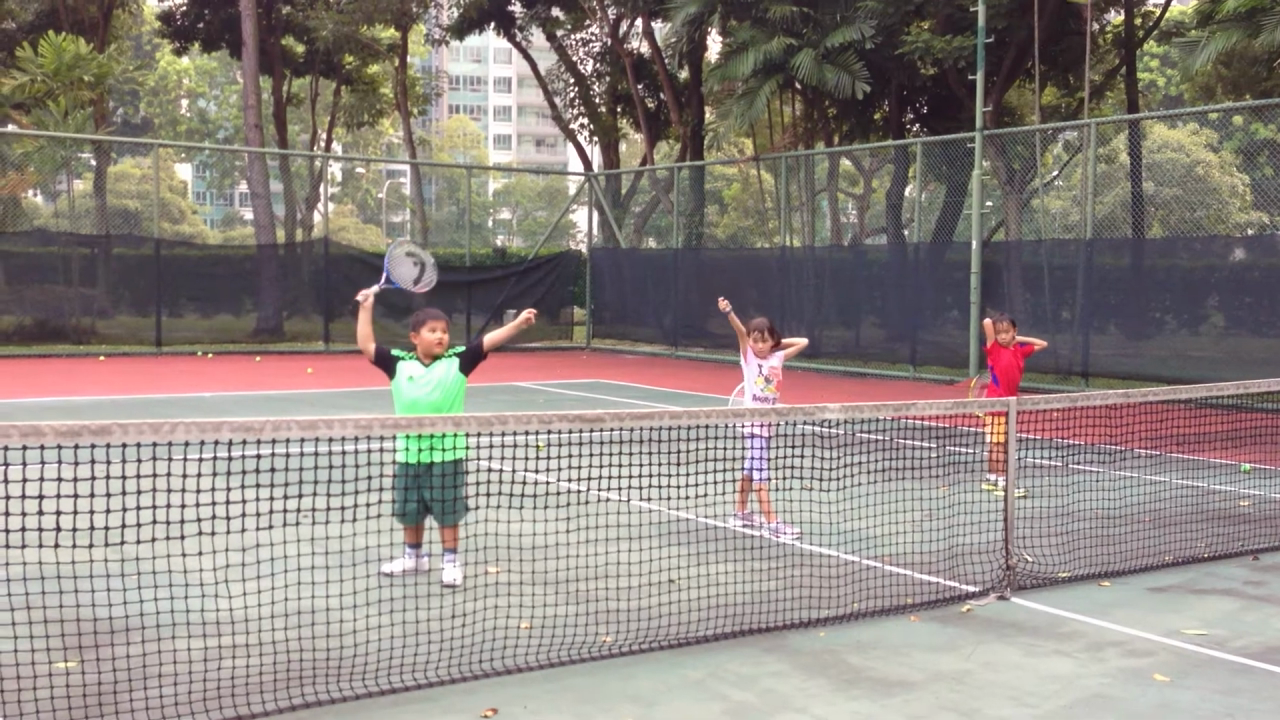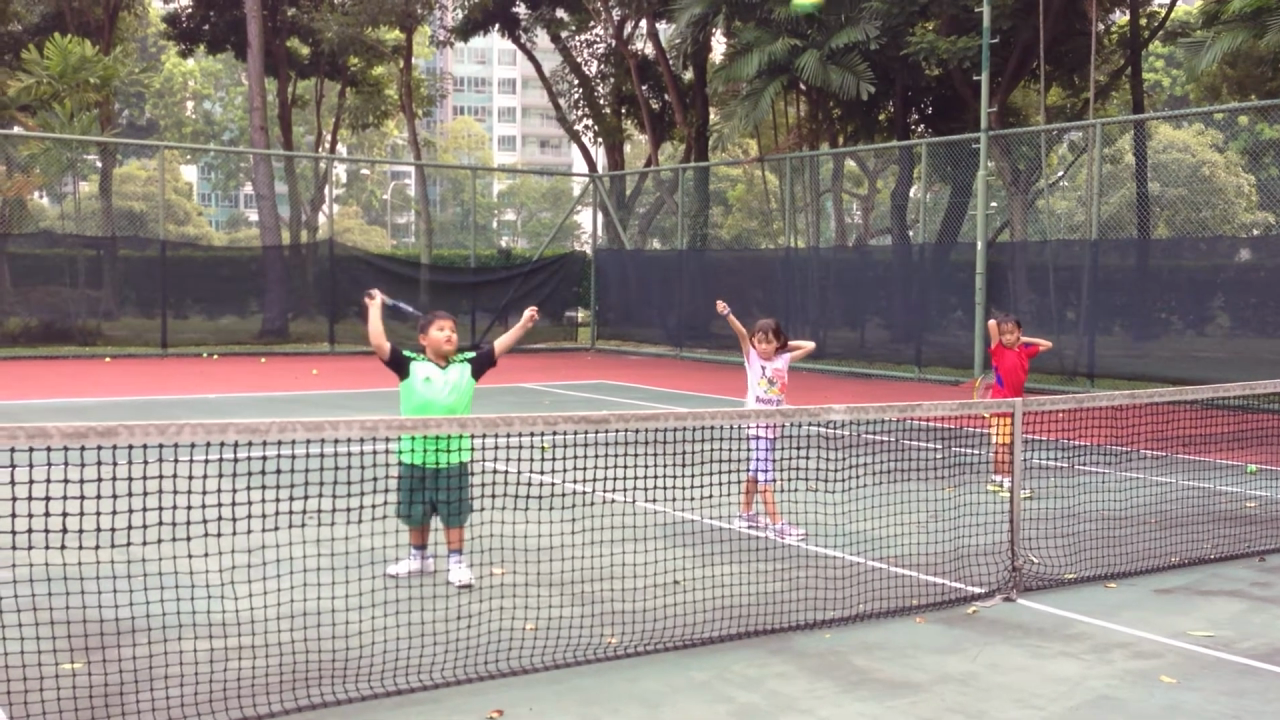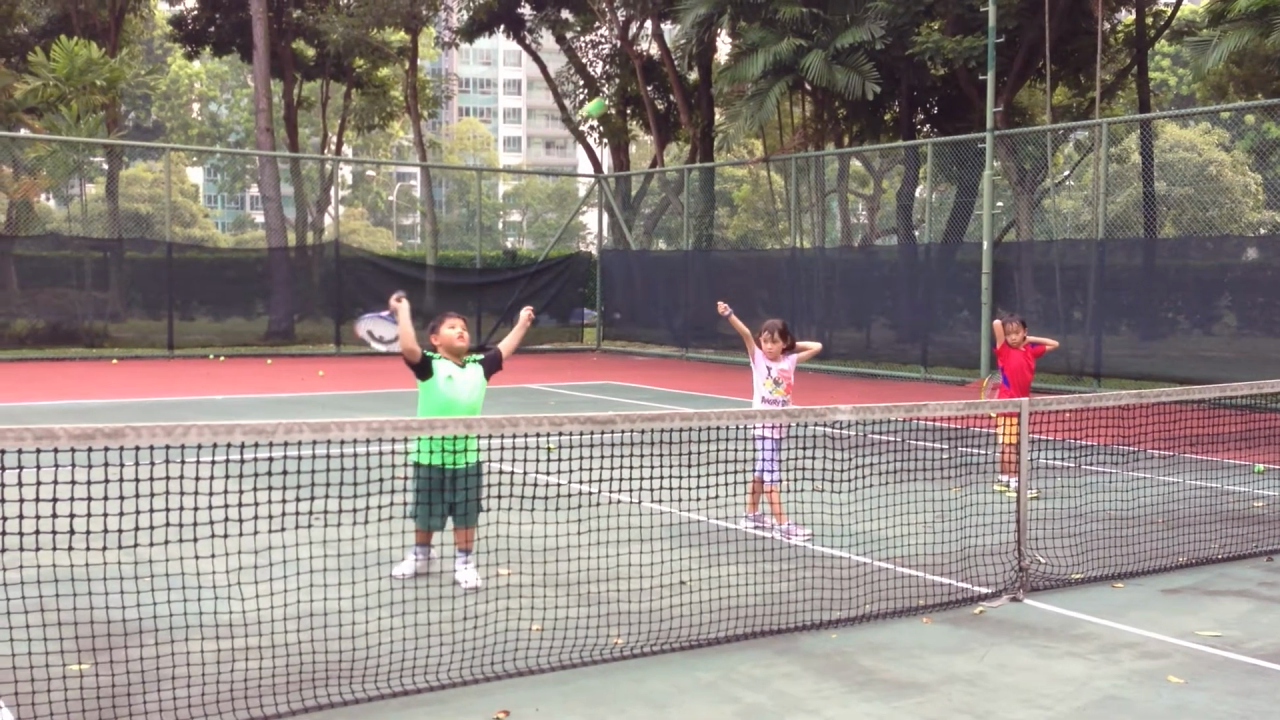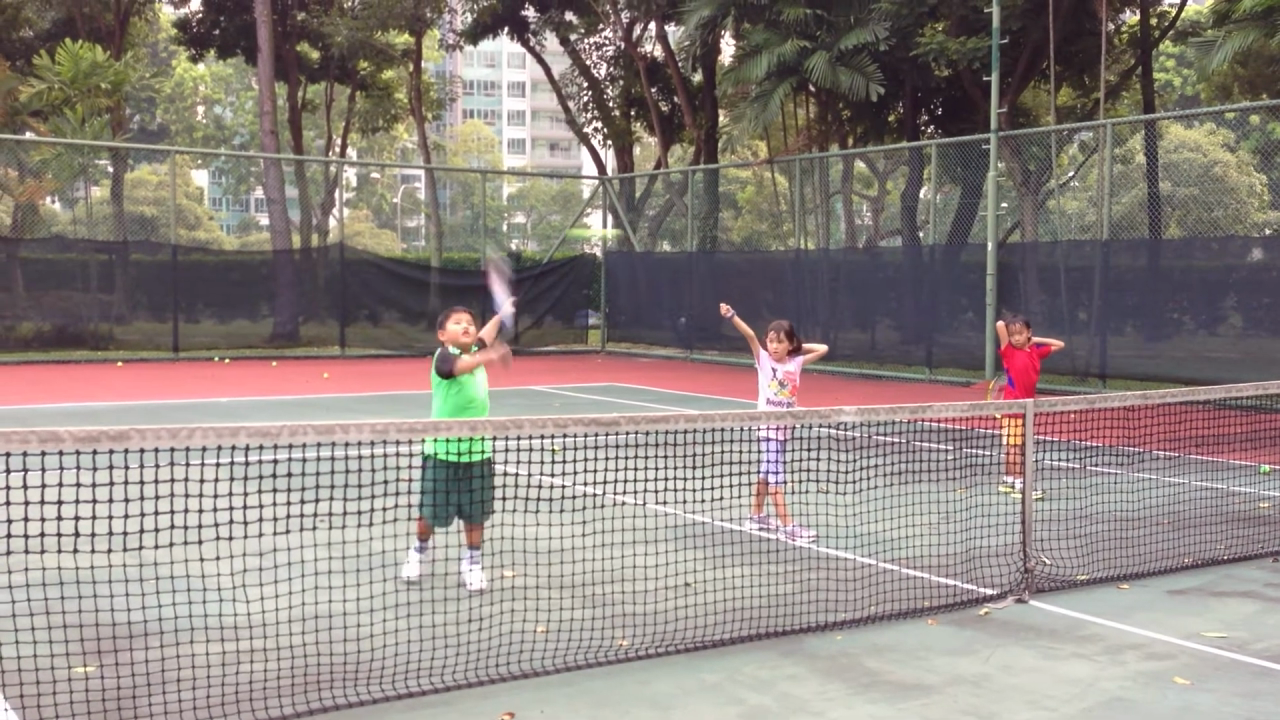
dt=0.2s
person 1, frame 1
left shoulder: (458, 361)
right shoulder: (399, 363)
left elbow: (489, 340)
right elbow: (366, 345)
left wrist: (518, 323)
right wrist: (365, 308)
left hip: (446, 452)
right hip: (409, 452)
left knee: (448, 511)
right knee: (410, 510)
left ankle: (451, 562)
right ankle: (414, 556)
person 1, frame 2
left shoulder: (467, 365)
right shoulder: (409, 364)
left elbow: (499, 346)
right elbow: (378, 344)
left wrist: (523, 323)
right wrist: (375, 307)
left hip: (453, 455)
right hip: (415, 454)
left knee: (454, 513)
right knee: (416, 513)
left ankle: (456, 563)
right ankle: (419, 558)
person 1, frame 3
left shoulder: (479, 366)
right shoulder: (429, 364)
left elbow: (503, 351)
right elbow: (408, 347)
left wrist: (522, 323)
right wrist: (402, 312)
left hip: (467, 455)
right hip: (431, 453)
left knee: (466, 514)
right knee: (427, 513)
left ankle: (465, 564)
right ankle: (420, 556)
person 1, frame 4
left shoulder: (474, 355)
right shoulder: (445, 357)
left elbow: (484, 340)
right elbow: (460, 366)
left wrist: (499, 316)
right wrist: (488, 355)
left hip: (477, 448)
right hip: (444, 448)
left knee: (476, 513)
right knee: (433, 509)
left ankle: (472, 564)
right ankle: (420, 550)
person 2, frame 1
left shoulder: (777, 358)
right shoulder: (748, 357)
left elbow: (803, 342)
right elbow: (740, 332)
left wrist: (776, 343)
right wrist: (728, 312)
left hip: (768, 422)
right hip: (754, 422)
left knee: (750, 470)
right knee: (760, 474)
left ankle: (740, 514)
right ankle: (771, 523)
person 2, frame 2
left shoulder: (783, 360)
right shoulder: (752, 358)
left elbow: (810, 345)
right elbow: (741, 334)
left wrist: (783, 345)
right wrist: (727, 314)
left hip: (773, 423)
right hip: (758, 423)
left knee: (755, 471)
right knee: (765, 475)
left ankle: (745, 515)
right ankle: (776, 524)
person 2, frame 3
left shoulder: (789, 361)
right shoulder: (758, 358)
left elbow: (816, 346)
right elbow: (745, 334)
left wrist: (792, 344)
right wrist: (728, 314)
left hip: (779, 424)
right hip: (764, 424)
left knee: (761, 472)
right knee: (771, 475)
left ankle: (751, 515)
right ankle: (782, 524)
person 2, frame 4
left shoulder: (795, 363)
right shoulder: (763, 360)
left elbow: (823, 349)
right elbow: (750, 335)
left wrist: (799, 347)
right wrist: (731, 316)
left hip: (785, 425)
right hip: (769, 426)
left knee: (766, 473)
right knee: (776, 476)
left ankle: (756, 517)
right ankle: (786, 526)
person 3, frame 1
left shoulder: (1019, 350)
right shoulder: (994, 349)
left elbow: (1043, 344)
right elbow: (987, 322)
left wrist: (1019, 339)
right wrist: (992, 327)
left knee: (996, 444)
right knee: (998, 444)
left ankle: (991, 478)
right ankle: (1002, 482)
person 3, frame 2
left shoulder: (1024, 351)
right shoulder: (998, 350)
left elbow: (1048, 345)
right elbow: (991, 323)
left wrist: (1024, 339)
right wrist: (997, 327)
left knee: (1002, 445)
right knee: (1003, 445)
left ankle: (997, 480)
right ankle: (1007, 483)
person 3, frame 3
left shoulder: (1031, 350)
right shoulder: (1004, 350)
left elbow: (1054, 344)
right elbow: (996, 323)
left wrist: (1030, 339)
right wrist: (1002, 326)
left knee: (1009, 445)
right knee: (1010, 445)
left ankle: (1003, 479)
right ankle: (1014, 483)
person 3, frame 4
left shoulder: (1036, 351)
right shoulder: (1009, 351)
left elbow: (1060, 344)
right elbow: (999, 324)
left wrist: (1036, 340)
right wrist: (1005, 324)
left knee: (1013, 446)
right knee: (1015, 446)
left ankle: (1009, 481)
right ankle: (1019, 484)
